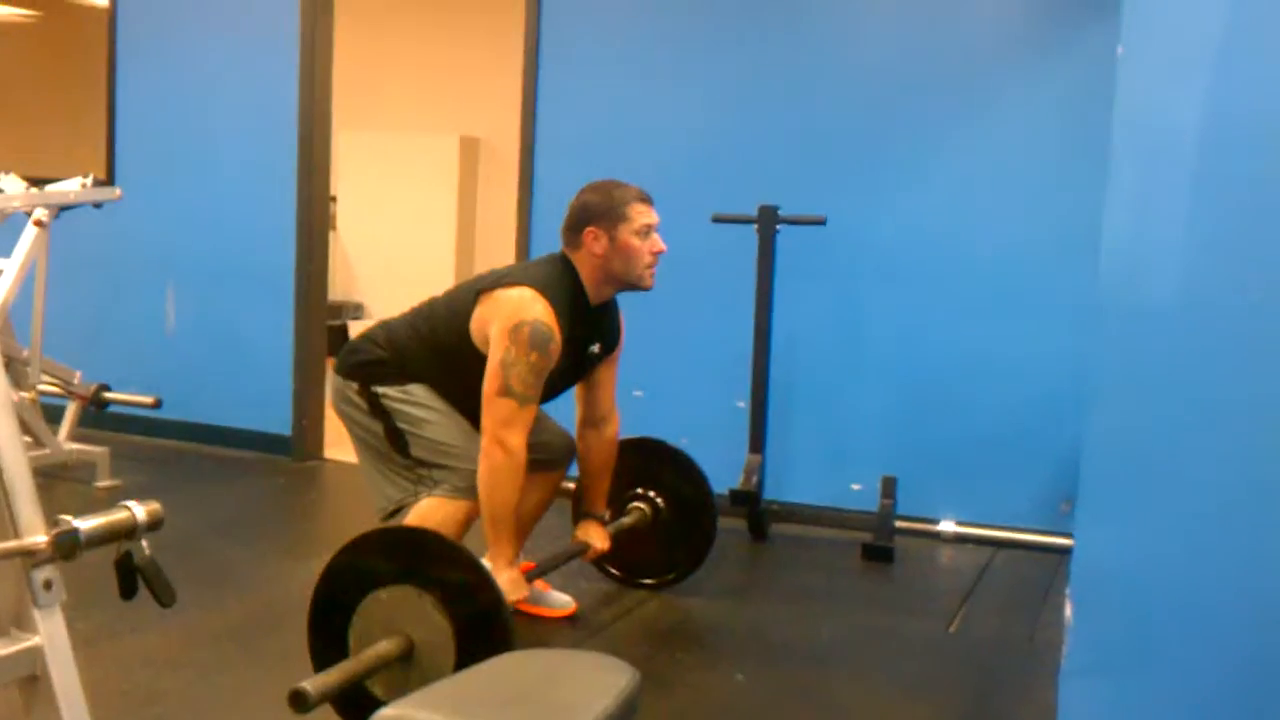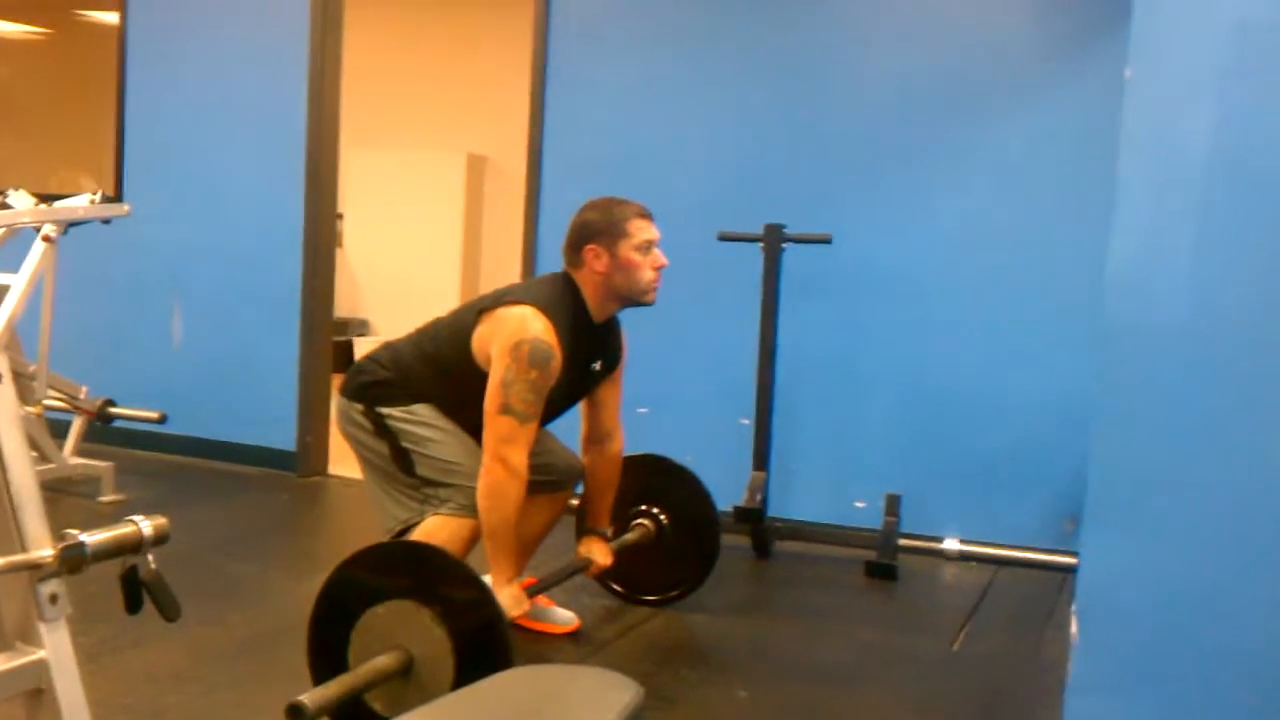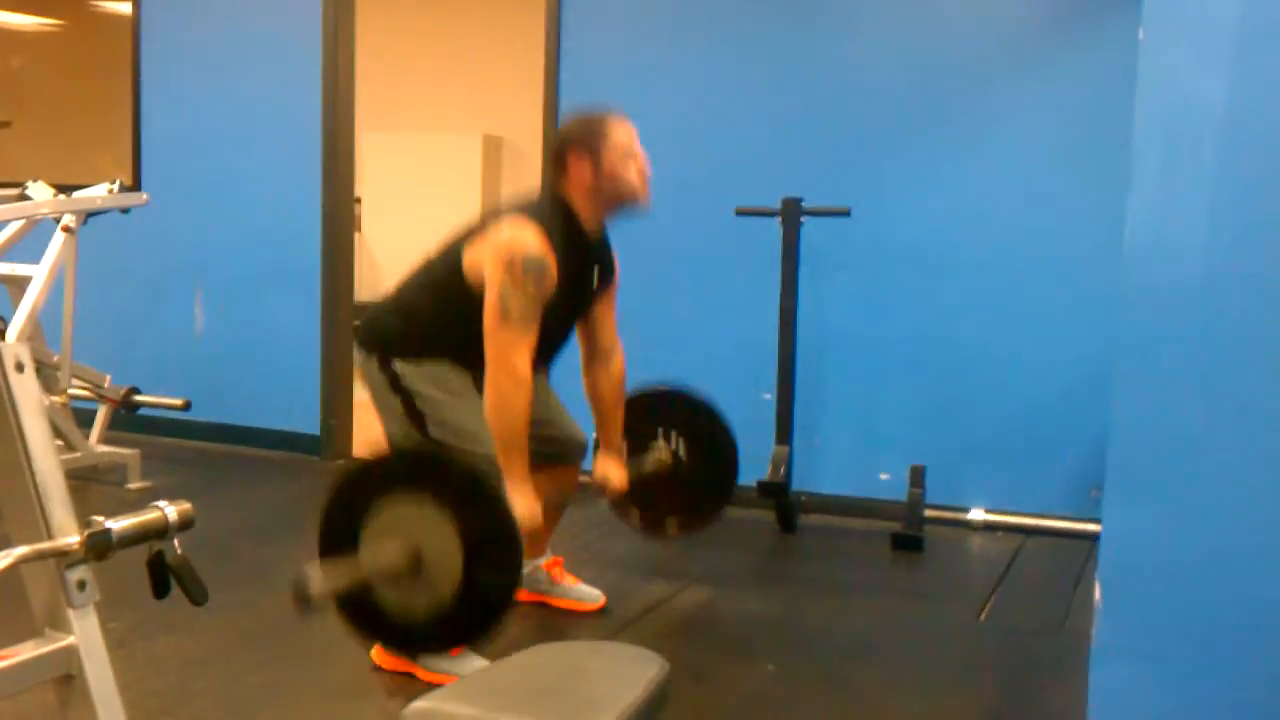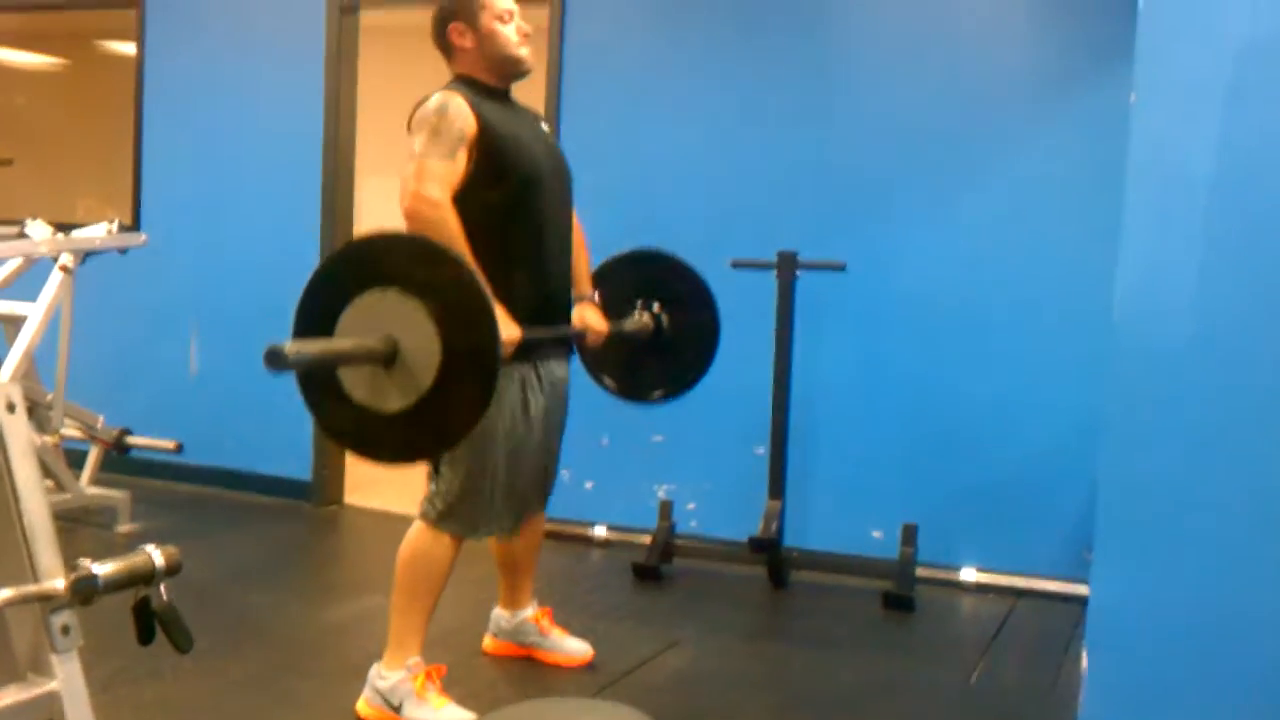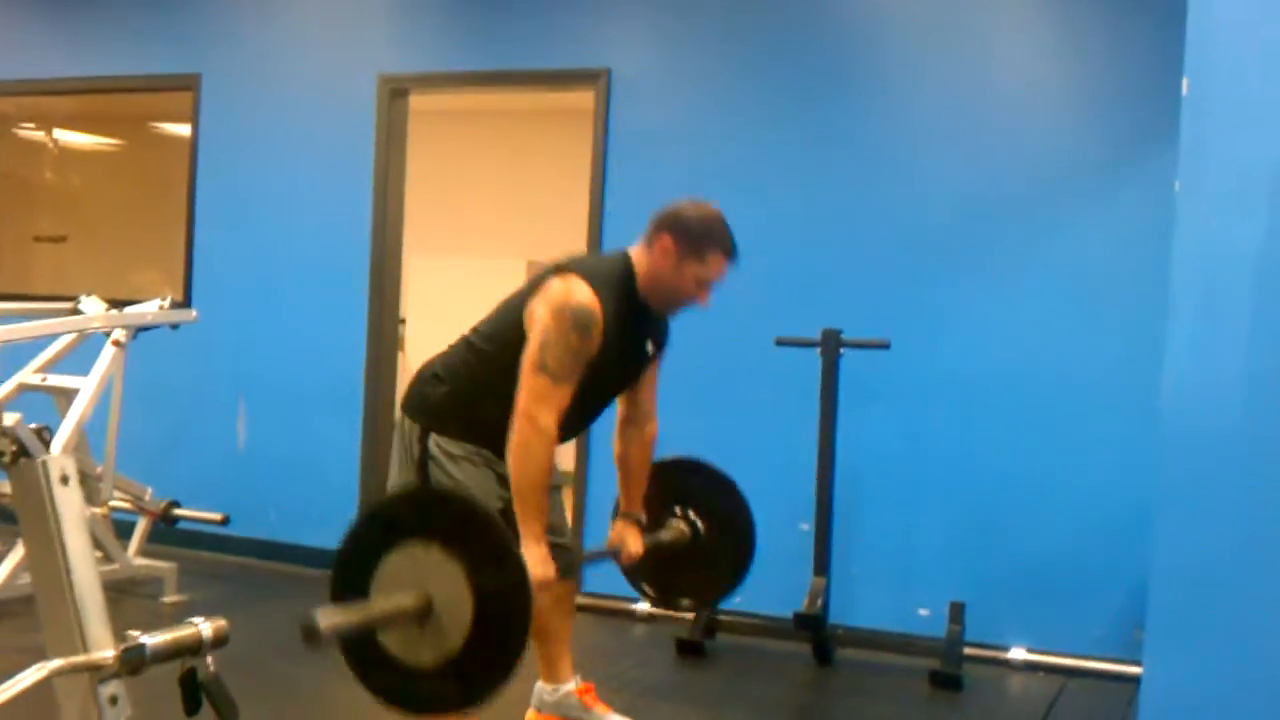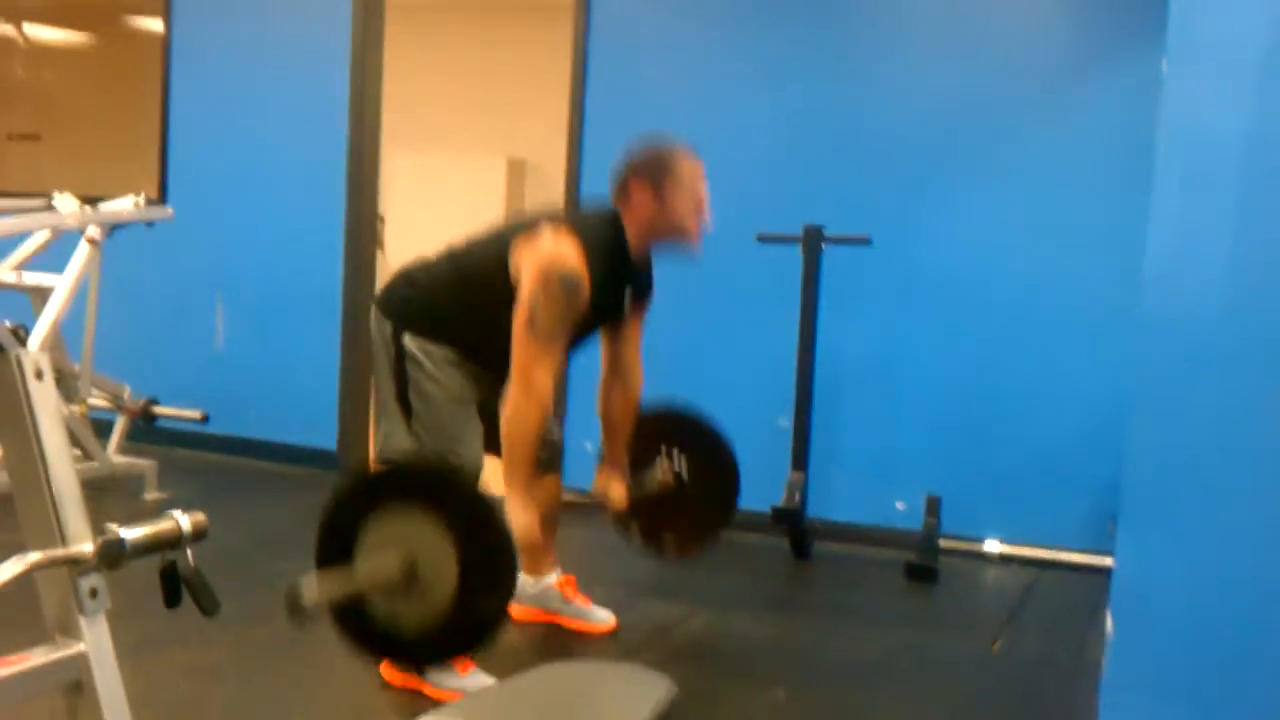
dt=0.7s
person 1, frame 1
left shoulder: (605, 317)
right shoulder: (533, 313)
left elbow: (599, 422)
right elbow: (501, 445)
left wrist: (594, 516)
right wrist: (502, 563)
left hip: (445, 380)
right hip: (381, 377)
left knee: (554, 450)
right knee: (462, 479)
left ankle: (501, 577)
person 1, frame 2
left shoulder: (607, 335)
right shoulder: (534, 332)
left elbow: (604, 440)
right elbow: (502, 465)
left wrist: (597, 532)
right wrist: (503, 581)
left hip: (452, 402)
right hip: (385, 399)
left knee: (561, 473)
right knee: (467, 498)
left ankle: (510, 594)
person 1, frame 3
left shoulder: (596, 252)
right shoulder: (528, 244)
left elbow: (604, 355)
right elbow: (507, 367)
left wrist: (611, 451)
right wrist: (515, 484)
left hip: (469, 356)
right hip: (407, 356)
left knee: (564, 449)
right knee: (481, 478)
left ankle: (534, 573)
person 1, frame 4
left shoulder: (526, 117)
right shoulder: (450, 110)
left elbow: (561, 215)
right elbow: (424, 203)
left wrist: (587, 301)
right wrist: (486, 308)
left hip: (542, 342)
right hip: (491, 344)
left knee: (528, 494)
right knee: (457, 507)
left ankle: (517, 617)
person 1, frame 5
left shoulder: (651, 322)
right shoulder: (581, 301)
left elbow: (639, 424)
right elbow: (535, 419)
left wrist: (630, 516)
right wrist: (528, 540)
left hip: (513, 444)
right hip: (450, 428)
left knee: (556, 565)
person 1, frame 6
left shoulder: (635, 272)
right shoulder: (567, 257)
left elbow: (622, 376)
right elbow: (530, 383)
left wrist: (615, 467)
right wrist: (516, 499)
left hip: (484, 342)
right hip: (419, 332)
left knee: (546, 457)
right knee: (451, 473)
left ankle: (540, 588)
